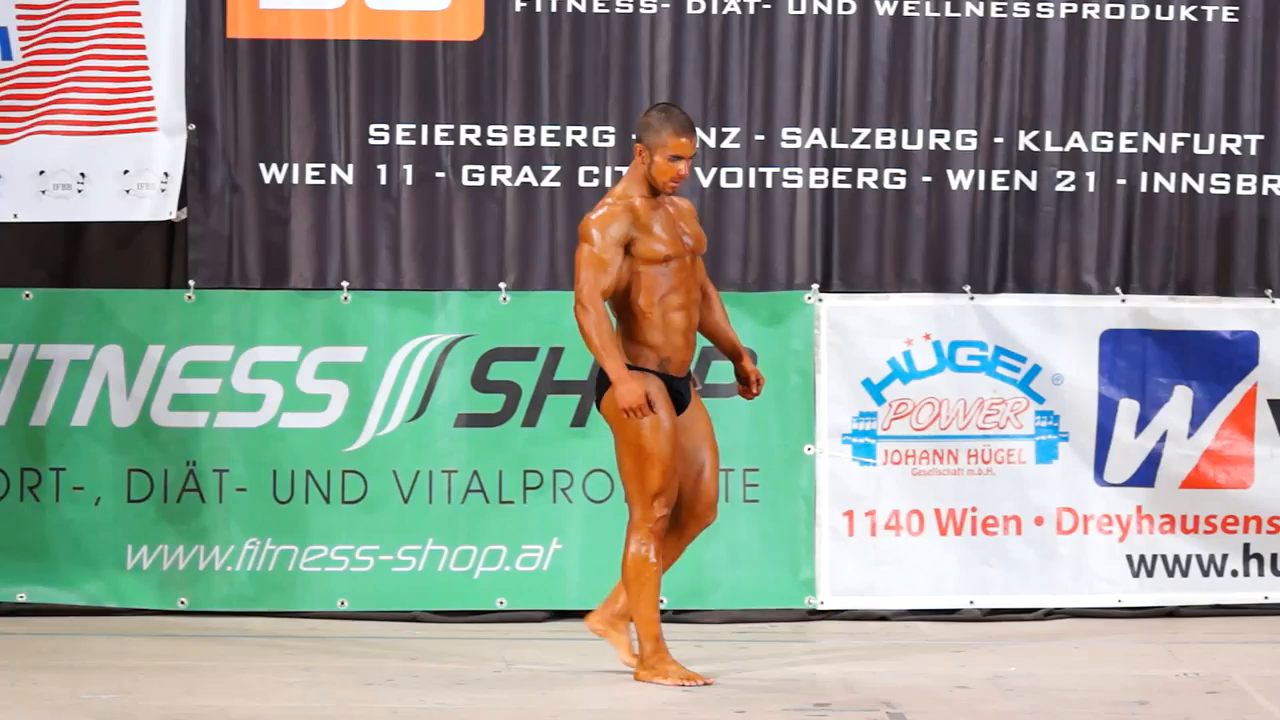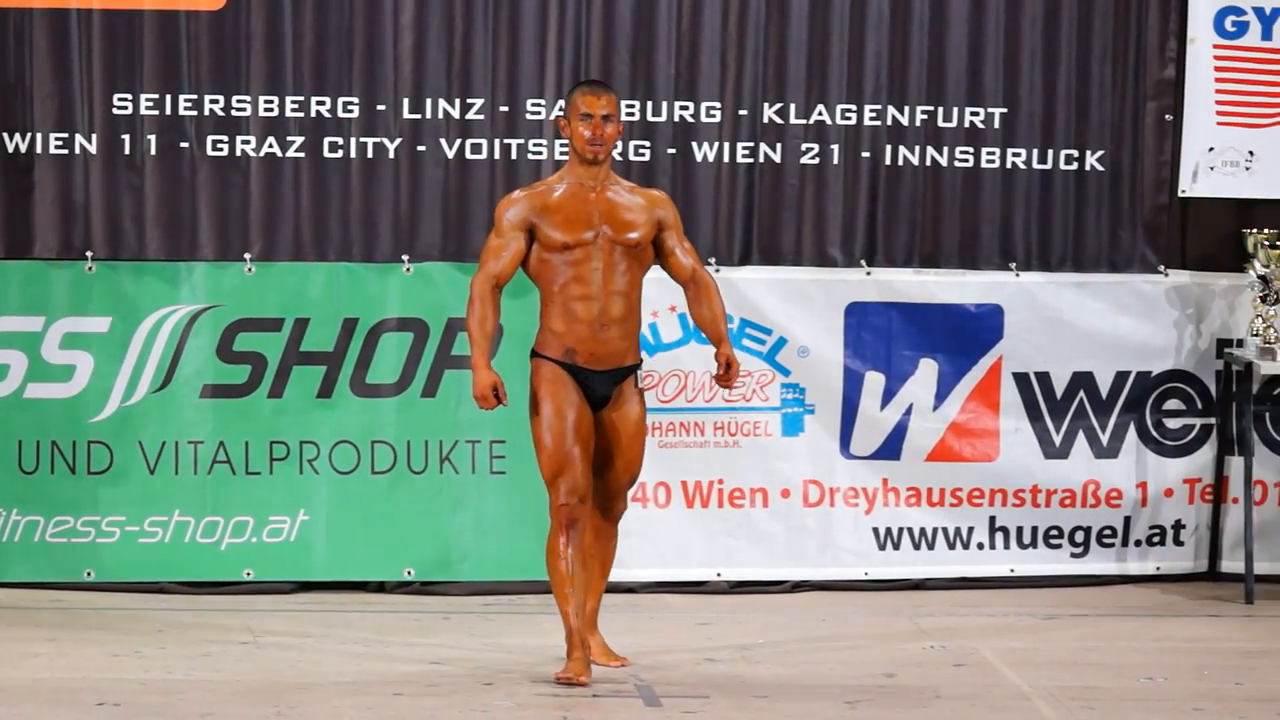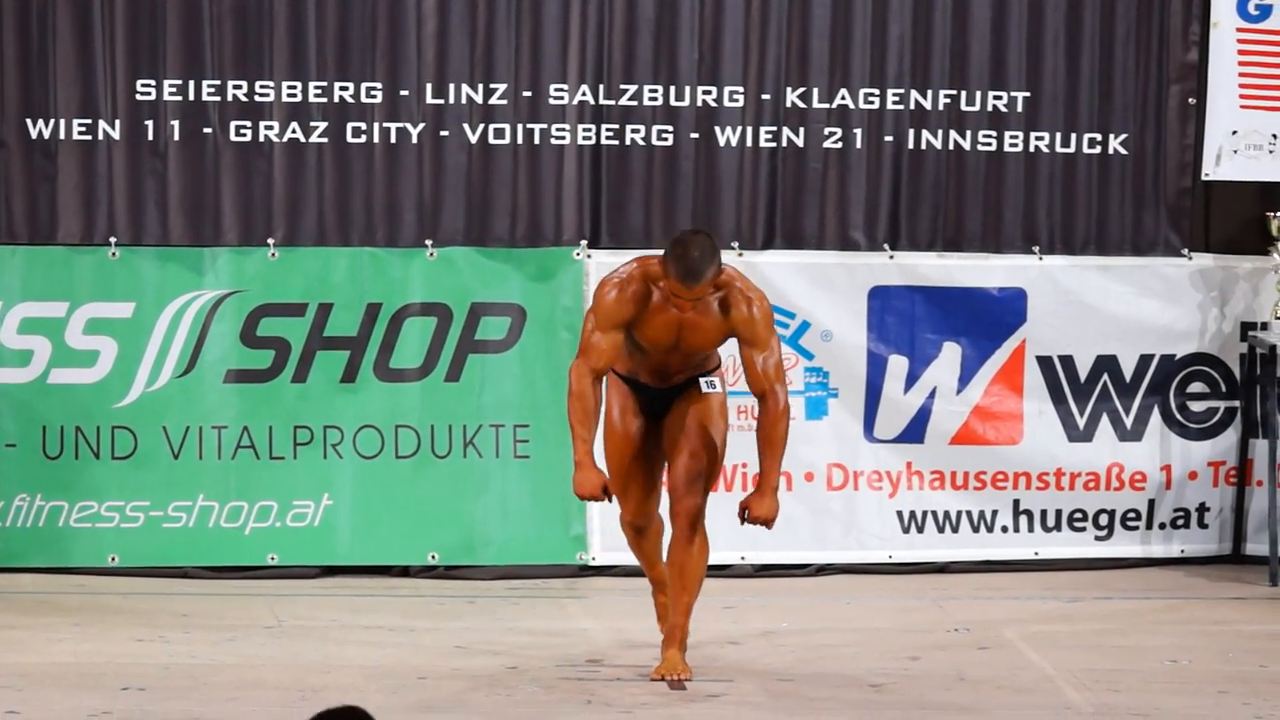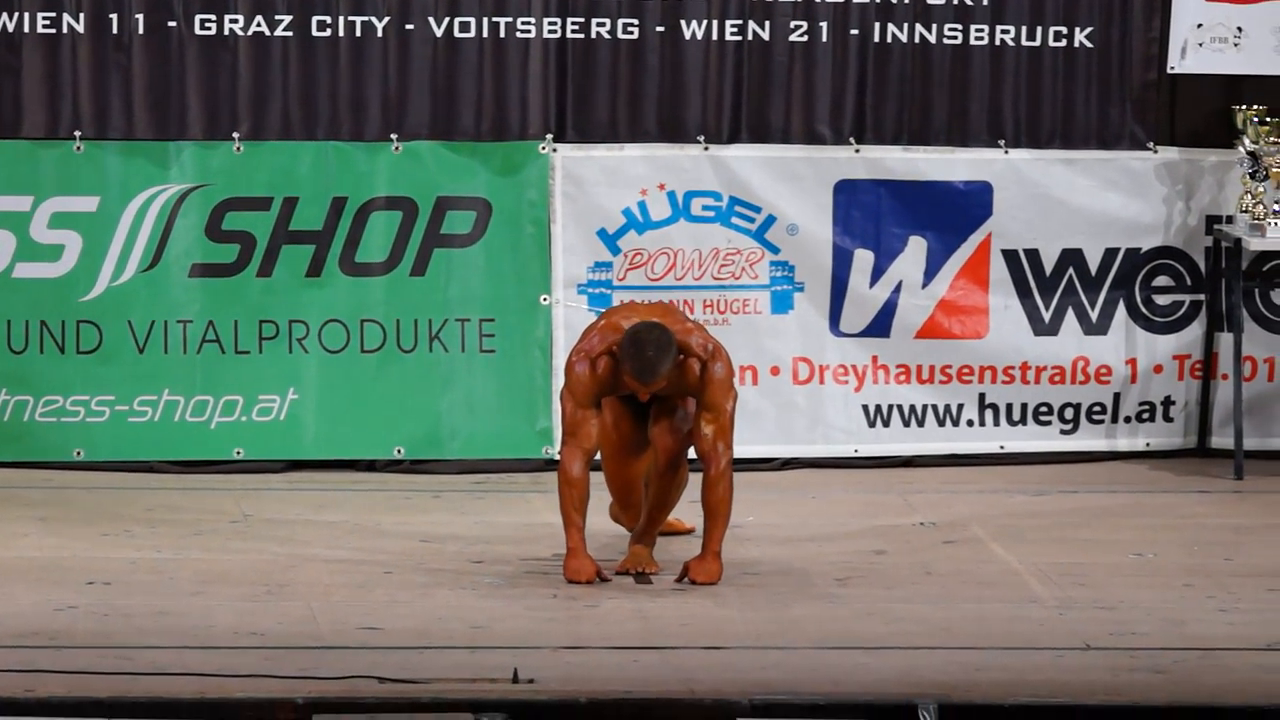
dt=1s
person 1, frame 1
left shoulder: (682, 211)
right shoulder: (609, 219)
right elbow: (589, 302)
left wrist: (738, 354)
right wrist: (621, 374)
left hip: (680, 383)
right hip: (635, 386)
left knee: (699, 509)
right knee: (652, 515)
left ankle: (614, 611)
right ankle: (648, 654)
person 1, frame 2
left shoulder: (652, 205)
right shoulder: (527, 205)
left elbow: (695, 278)
right elbow: (487, 283)
left wrist: (721, 342)
right wrist: (481, 362)
left hip: (624, 379)
right hip: (558, 373)
left knee: (608, 509)
right knee: (569, 508)
left ankle: (591, 627)
right ankle: (577, 648)
person 1, frame 3
left shoulder: (747, 303)
right shoulder: (622, 289)
left elbow: (772, 393)
right elbow: (585, 372)
left wrist: (767, 487)
right wrist: (583, 461)
left hip: (697, 387)
right hip: (630, 385)
left knee: (687, 509)
right knee: (636, 511)
left ankle: (674, 645)
right ankle: (662, 588)
person 1, frame 4
left shoulder: (709, 362)
right shoulder: (588, 360)
left elbow: (718, 457)
right elbow: (575, 453)
left wrist: (710, 555)
right wrist: (575, 550)
left hip: (678, 392)
right hip: (616, 395)
left knee: (669, 448)
right knee: (631, 510)
left ankle: (644, 539)
right ankle: (627, 511)
